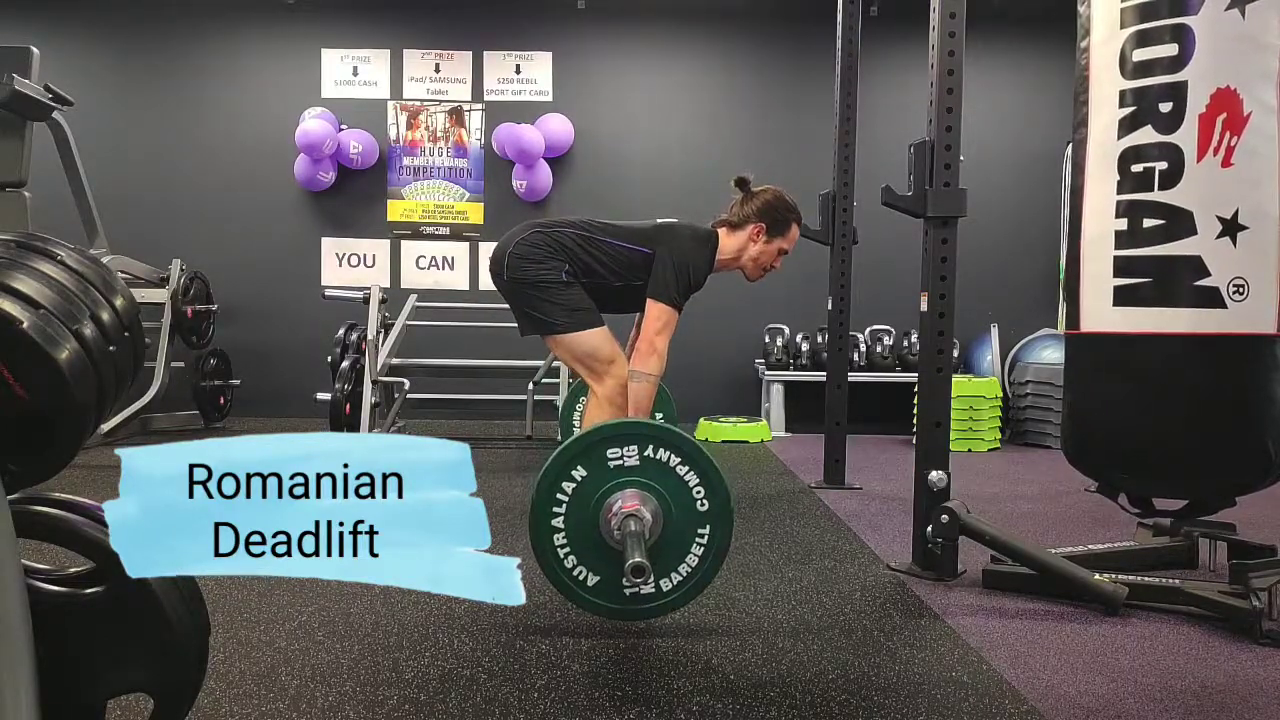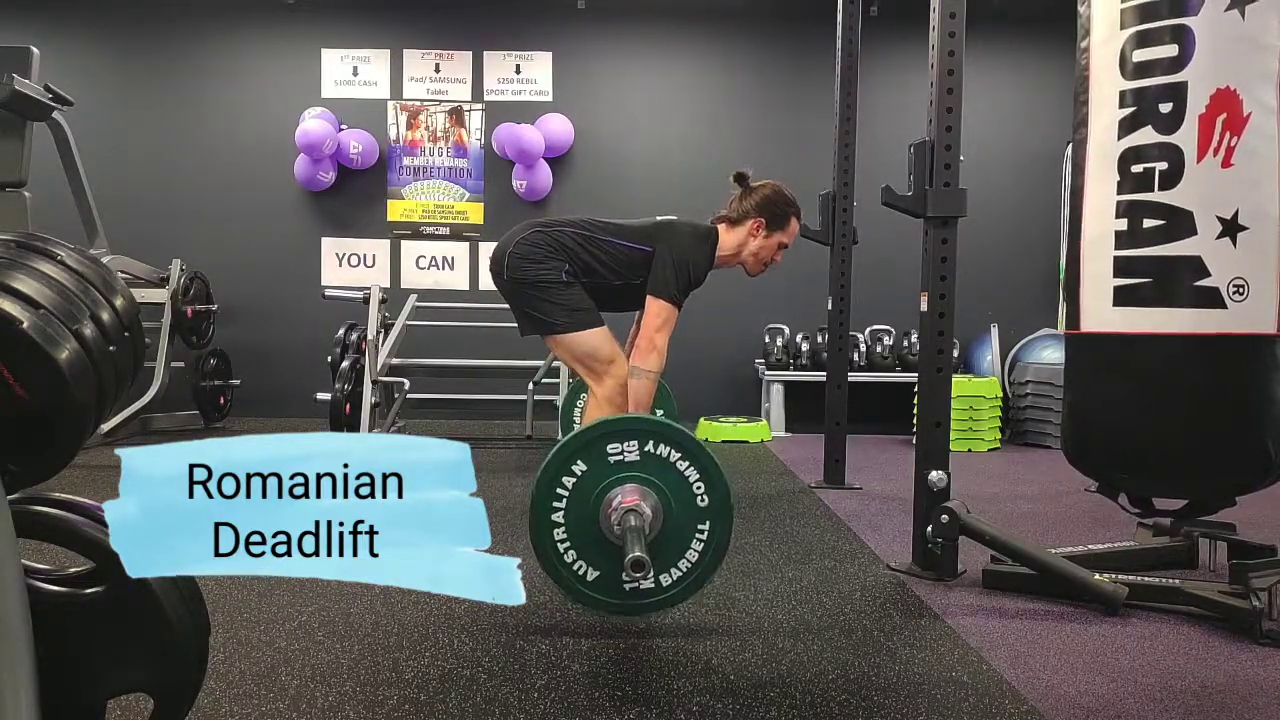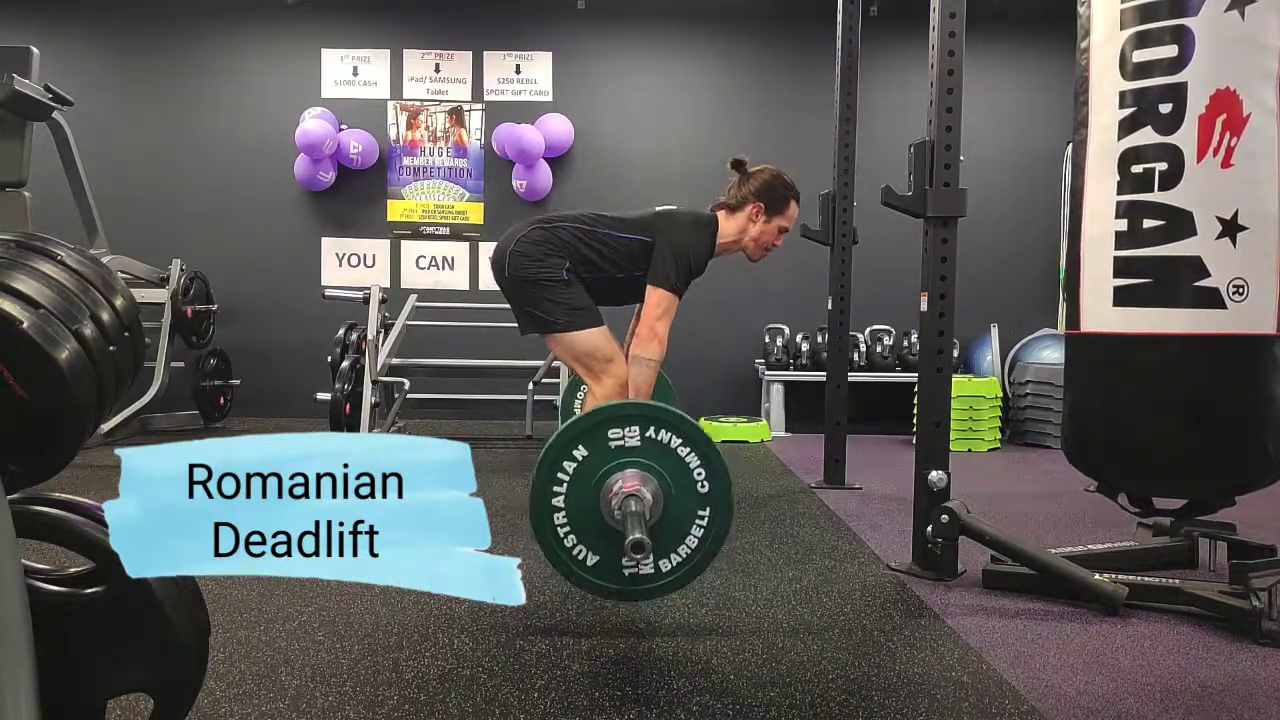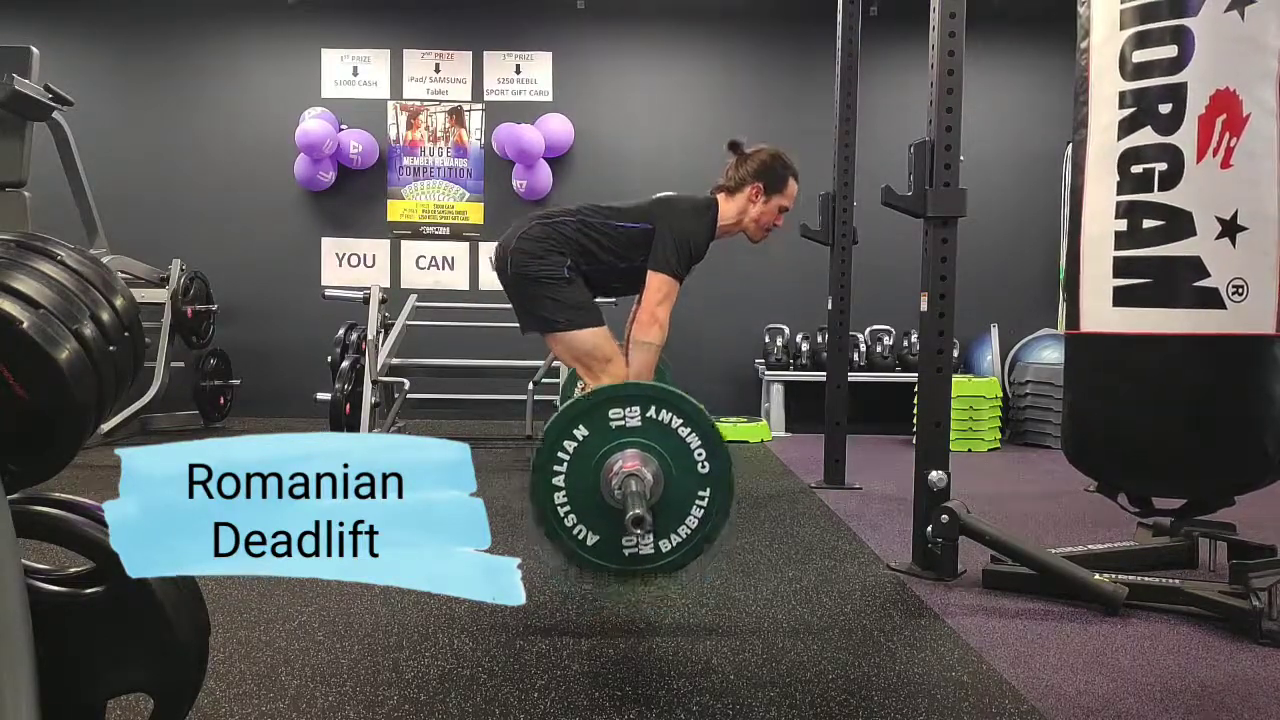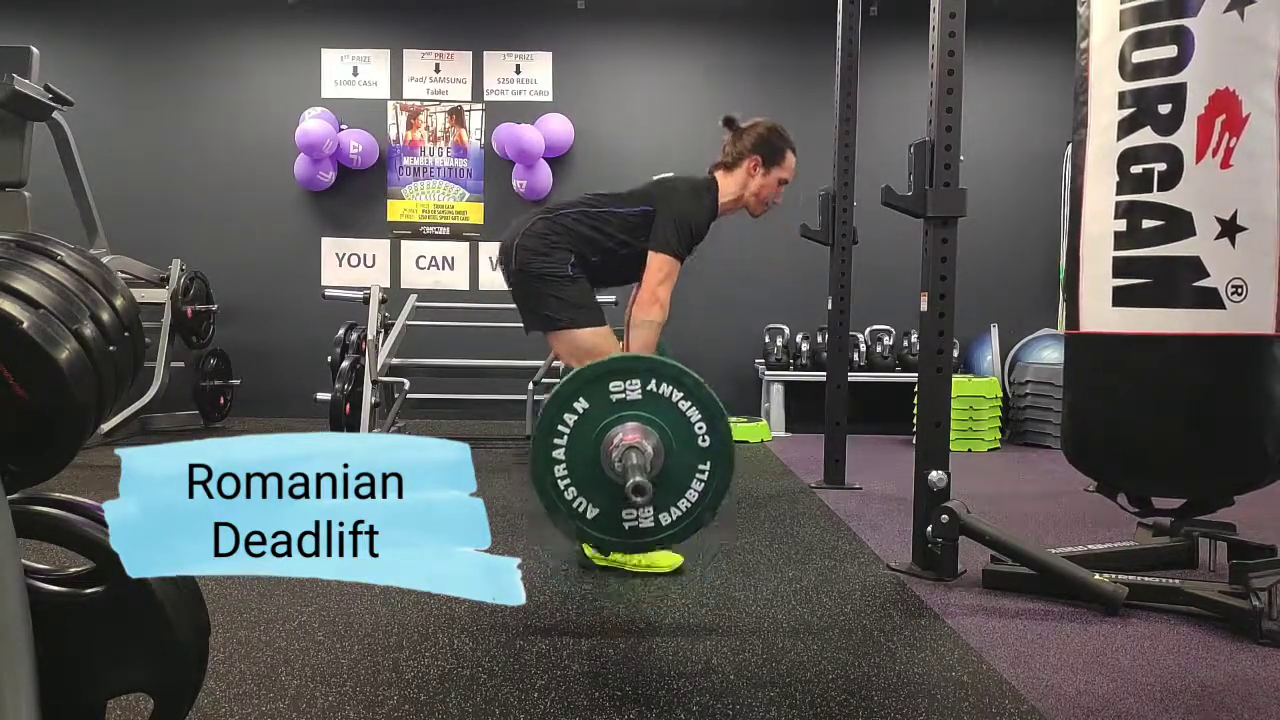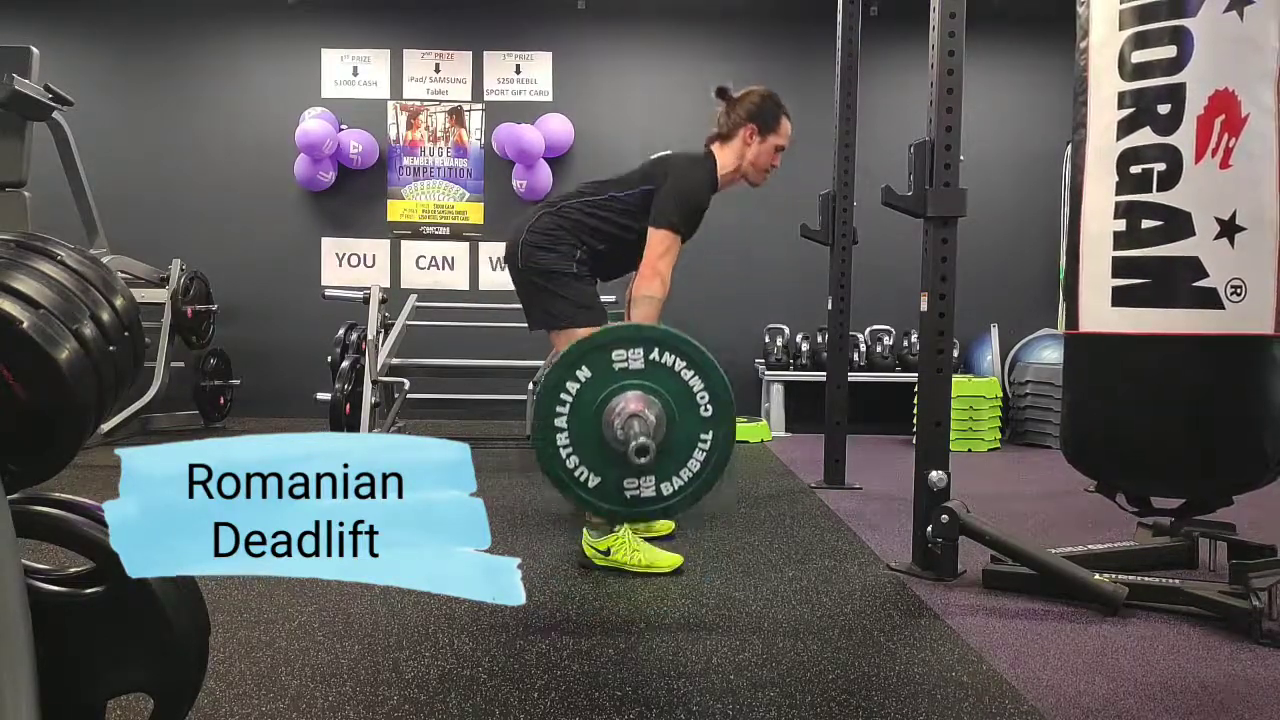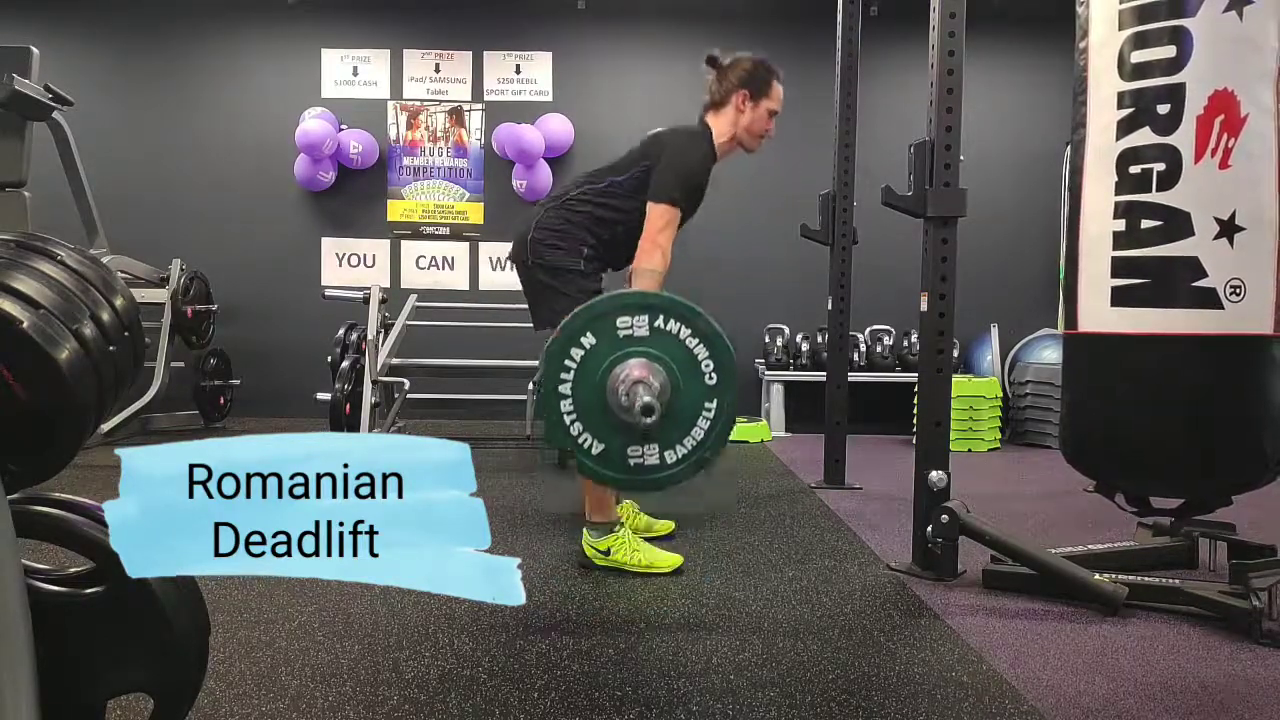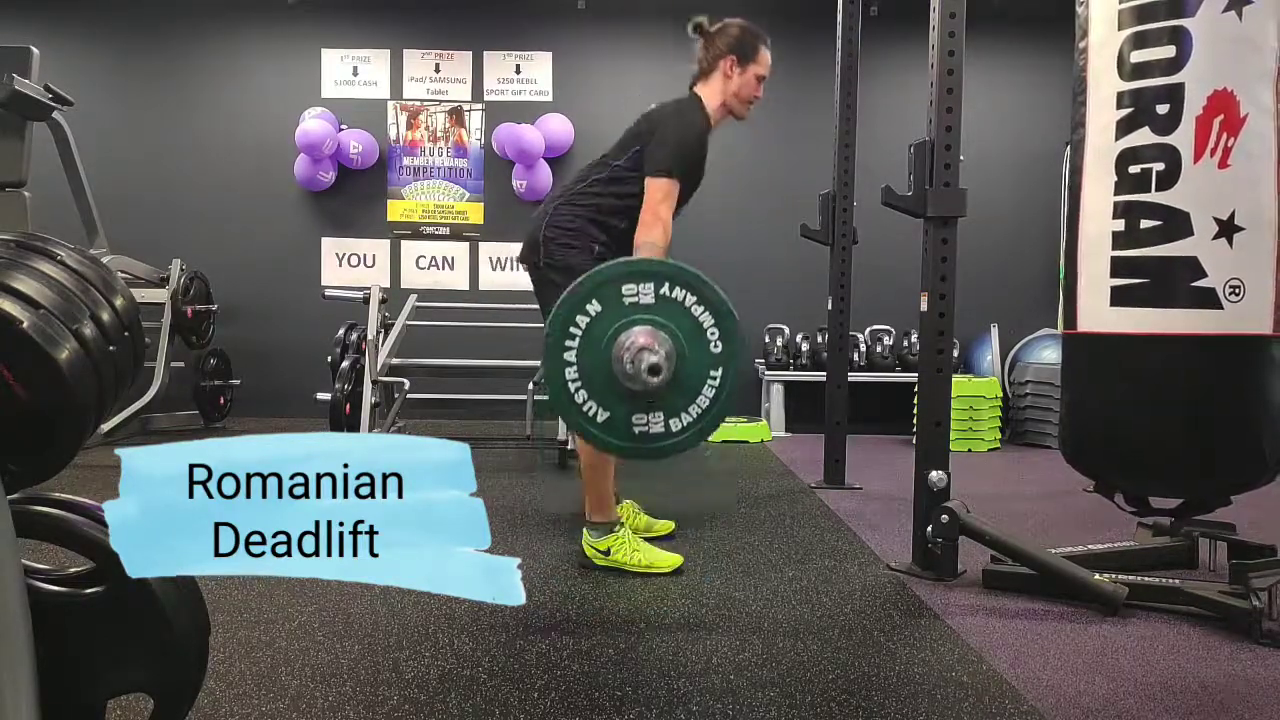
dt=0.1s
person 1, frame 1
left shoulder: (691, 249)
right shoulder: (688, 252)
left elbow: (644, 340)
right elbow: (651, 347)
left hip: (526, 257)
right hip: (532, 260)
left knee: (610, 380)
right knee: (613, 381)
person 1, frame 2
left shoulder: (690, 246)
right shoulder: (687, 251)
left elbow: (644, 336)
right elbow: (651, 345)
left hip: (530, 258)
right hip: (532, 260)
left knee: (610, 379)
right knee: (612, 381)
person 1, frame 3
left shoulder: (690, 234)
right shoulder: (688, 239)
left elbow: (645, 326)
right elbow: (652, 333)
left hip: (529, 255)
right hip: (535, 258)
left knee: (608, 377)
right knee: (611, 381)
person 1, frame 4
left shoulder: (689, 217)
right shoulder: (688, 221)
left elbow: (643, 314)
right elbow: (652, 318)
left wrist: (630, 383)
left hip: (530, 255)
right hip: (533, 256)
left knee: (607, 378)
right knee: (609, 381)
person 1, frame 5
left shoulder: (693, 197)
right shoulder: (689, 201)
left elbow: (646, 291)
right elbow: (653, 298)
left hip: (540, 256)
right hip: (538, 255)
person 1, frame 6
left shoulder: (692, 174)
right shoulder: (692, 178)
left elbow: (646, 269)
right elbow: (653, 275)
left hip: (551, 253)
right hip: (547, 254)
right ankle: (603, 535)
person 1, frame 7
left shoulder: (689, 148)
right shoulder: (688, 151)
left elbow: (647, 244)
right elbow: (654, 248)
left hip: (558, 249)
right hip: (556, 249)
left ankle: (610, 507)
right ankle: (603, 534)
person 1, frame 8
left shoulder: (684, 120)
right shoulder: (684, 122)
left elbow: (647, 218)
right elbow: (653, 223)
left hip: (571, 244)
right hip: (568, 246)
left ankle: (609, 506)
right ankle: (603, 534)
